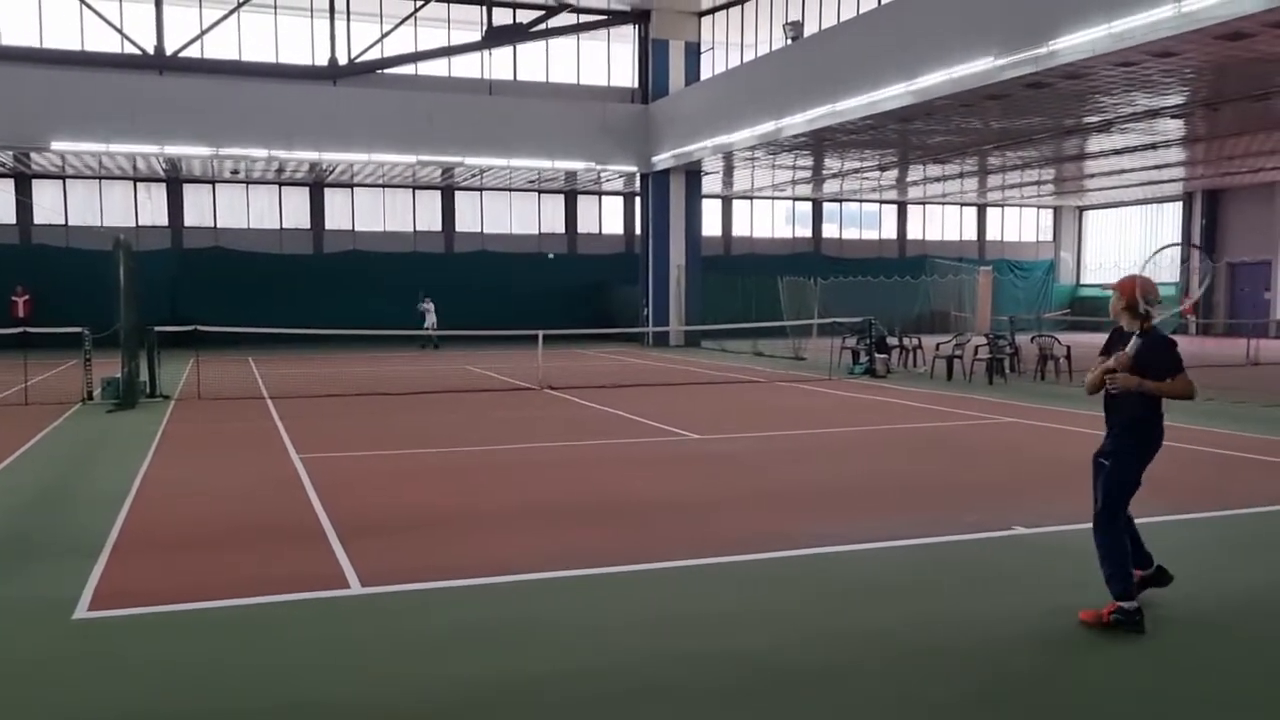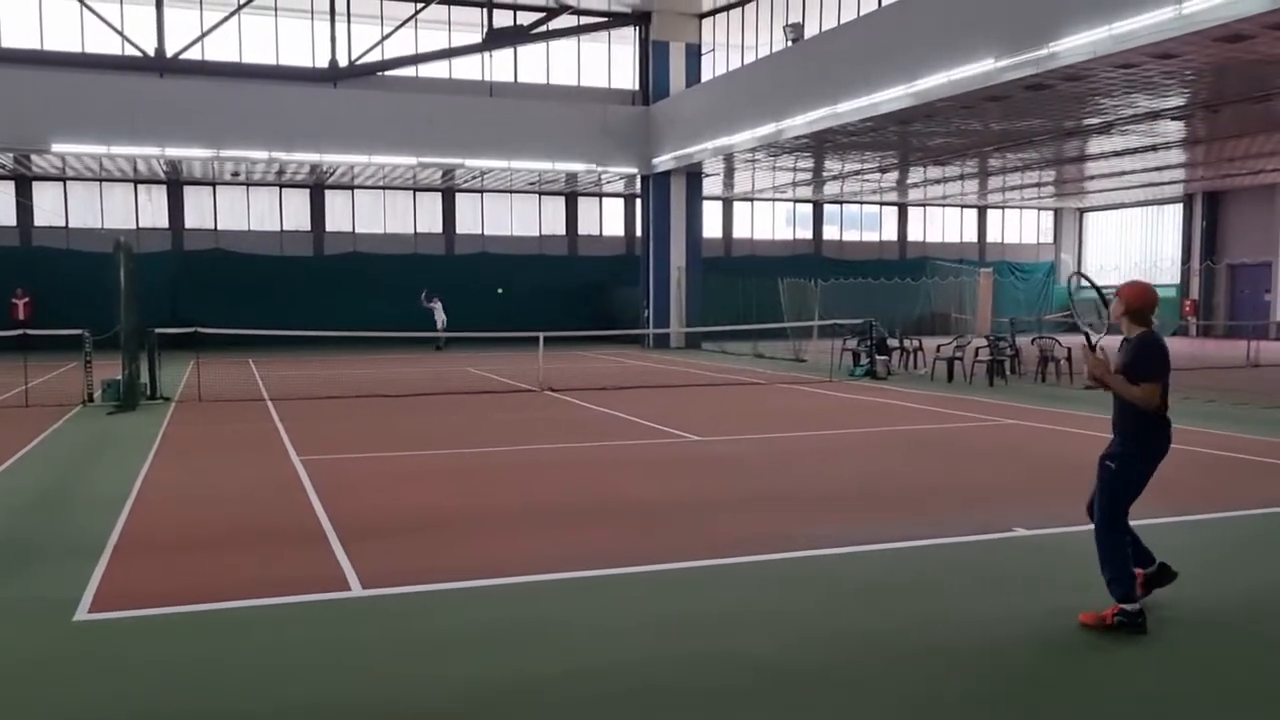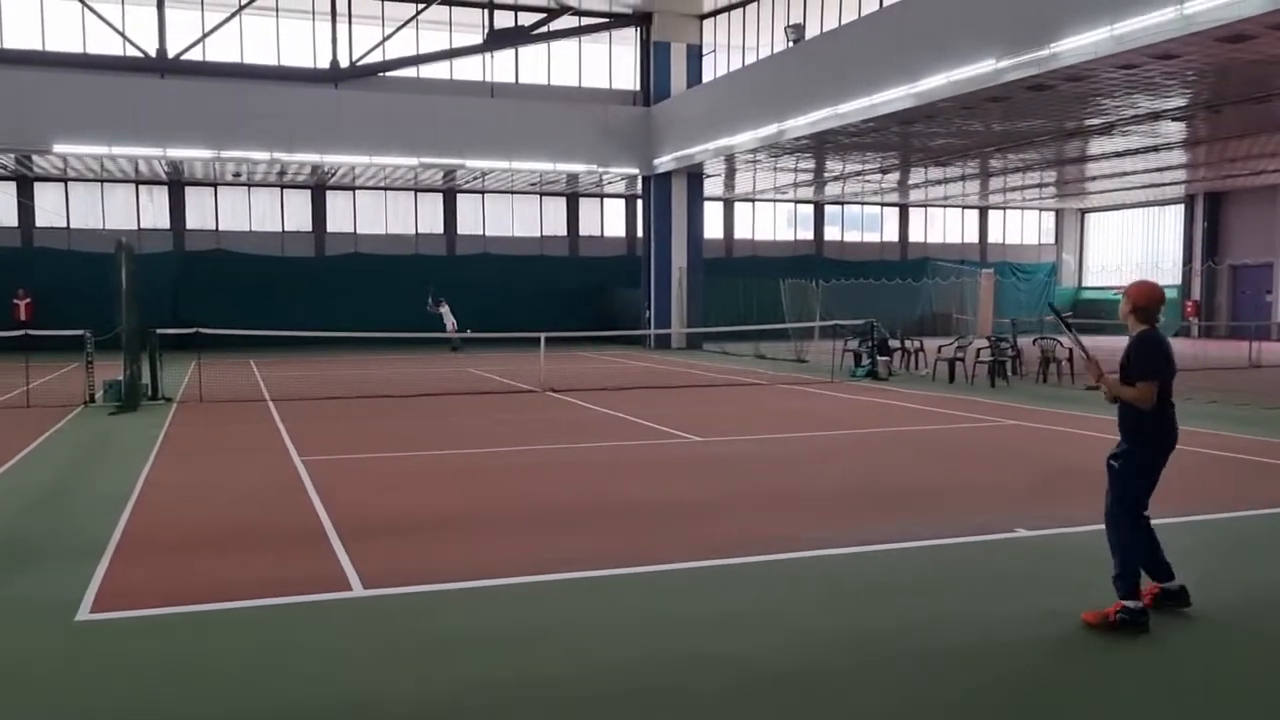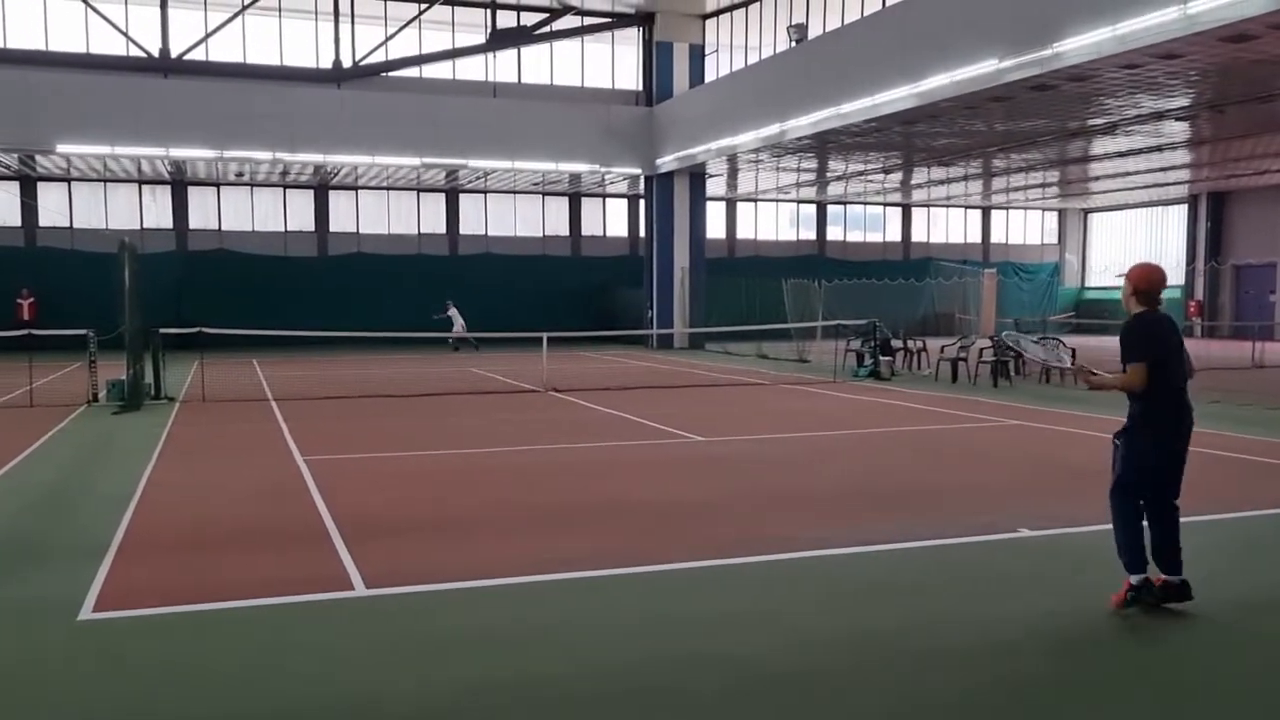
dt=0.2s
person 1, frame 1
left shoulder: (1159, 343)
right shoulder: (1117, 336)
left elbow: (1186, 389)
right elbow: (1091, 386)
left wrist: (1139, 382)
right wrist: (1108, 366)
left hip: (1135, 440)
right hip: (1120, 438)
left knee: (1107, 517)
right knee: (1113, 508)
left ankle: (1126, 607)
right ankle: (1146, 570)
person 1, frame 2
left shoulder: (1150, 347)
right shoulder: (1129, 343)
left elbow: (1151, 401)
left wrist: (1108, 376)
right wrist: (1101, 373)
left hip: (1141, 445)
right hip: (1128, 442)
left knee: (1107, 519)
right knee: (1101, 511)
left ankle: (1128, 610)
right ankle: (1150, 569)
person 1, frame 3
left shoulder: (1143, 344)
right shoulder: (1151, 341)
left elbow: (1146, 399)
left wrist: (1105, 381)
right wrist: (1112, 385)
left hip: (1144, 443)
right hip: (1146, 440)
left knee: (1120, 517)
right knee: (1128, 514)
left ankle: (1130, 608)
right ankle: (1168, 587)
person 1, frame 4
left shoulder: (1134, 327)
right shoulder: (1167, 324)
left elbow: (1136, 382)
right elbow: (1187, 370)
left wrist: (1099, 381)
left hip: (1148, 426)
right hip: (1178, 422)
left knee: (1125, 498)
right knee: (1161, 500)
left ankle: (1138, 580)
right ankle: (1173, 579)
